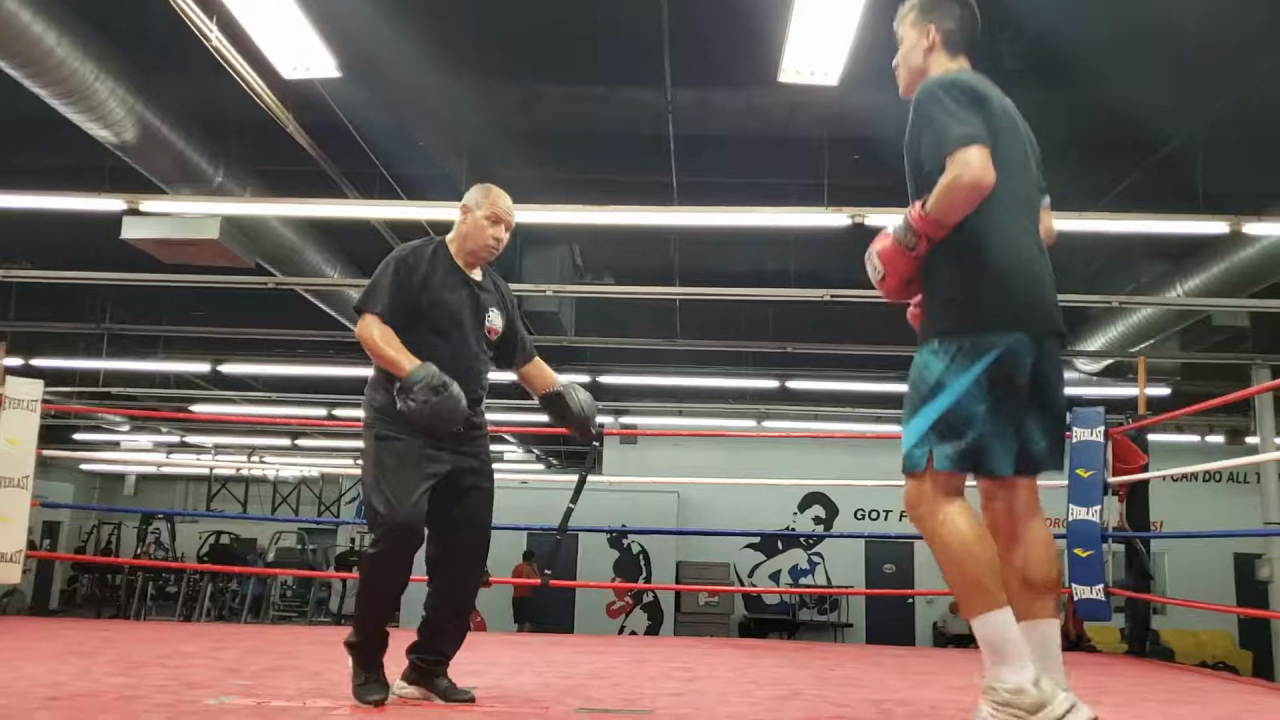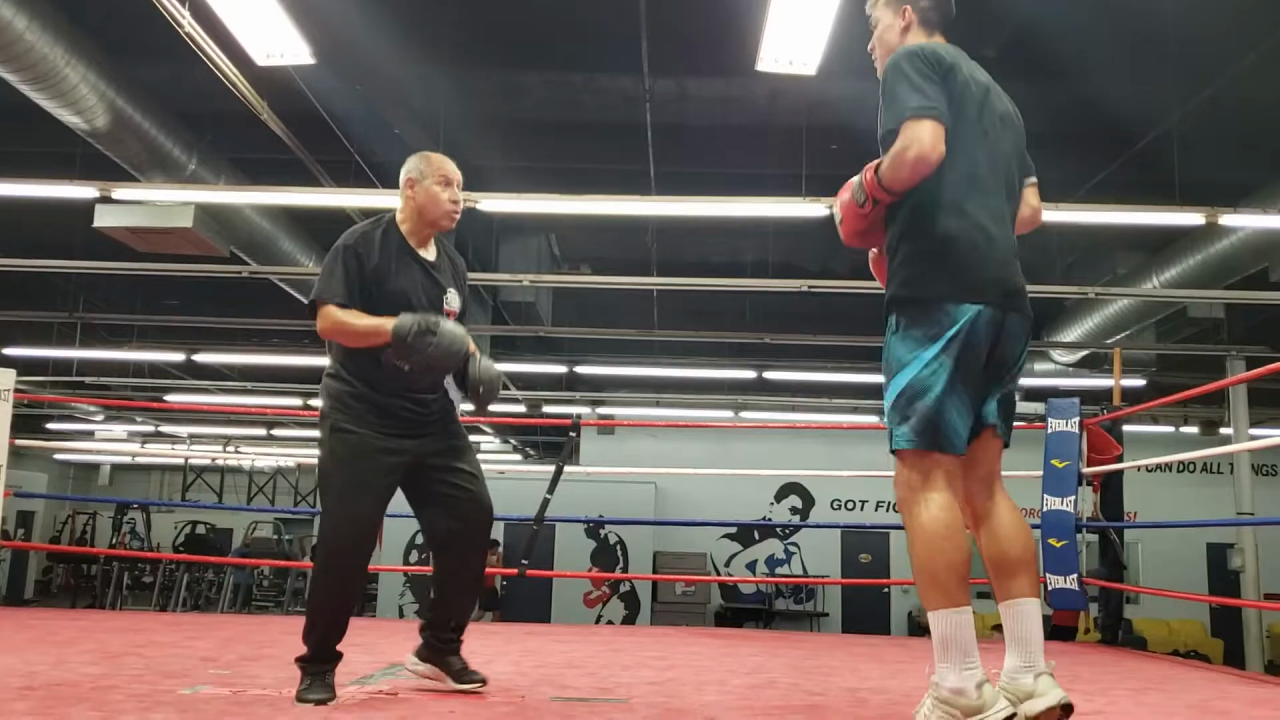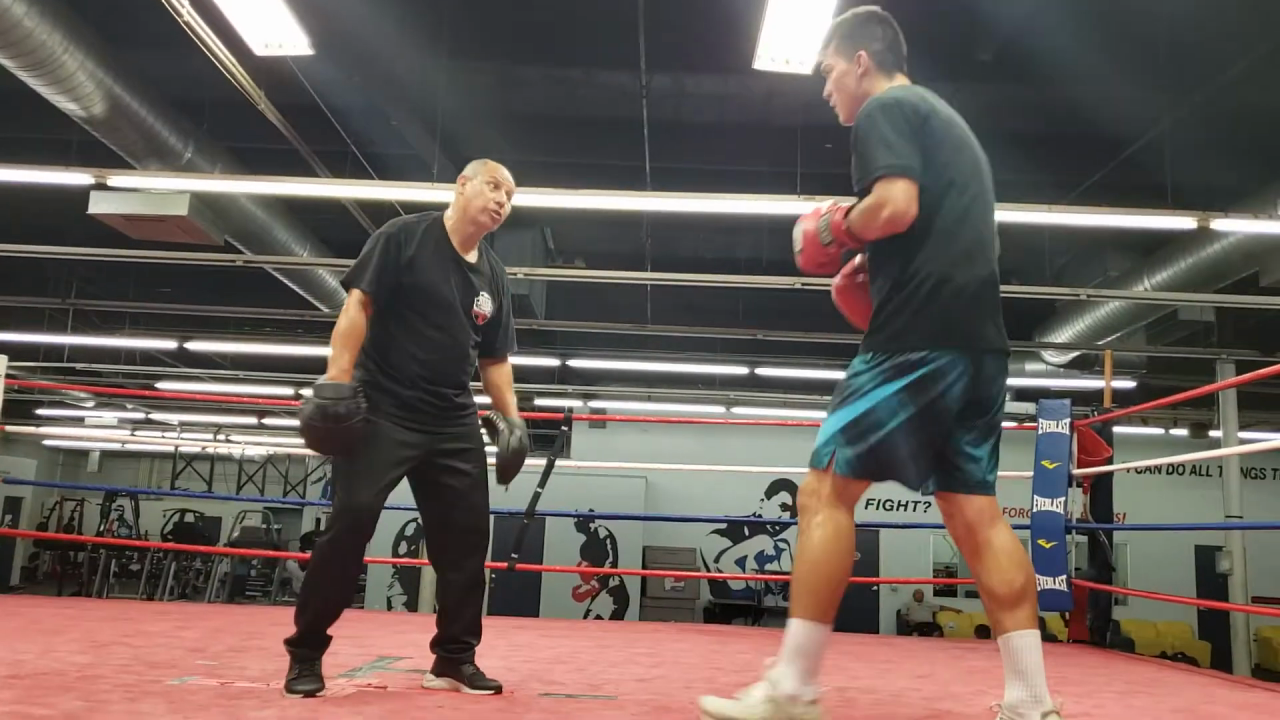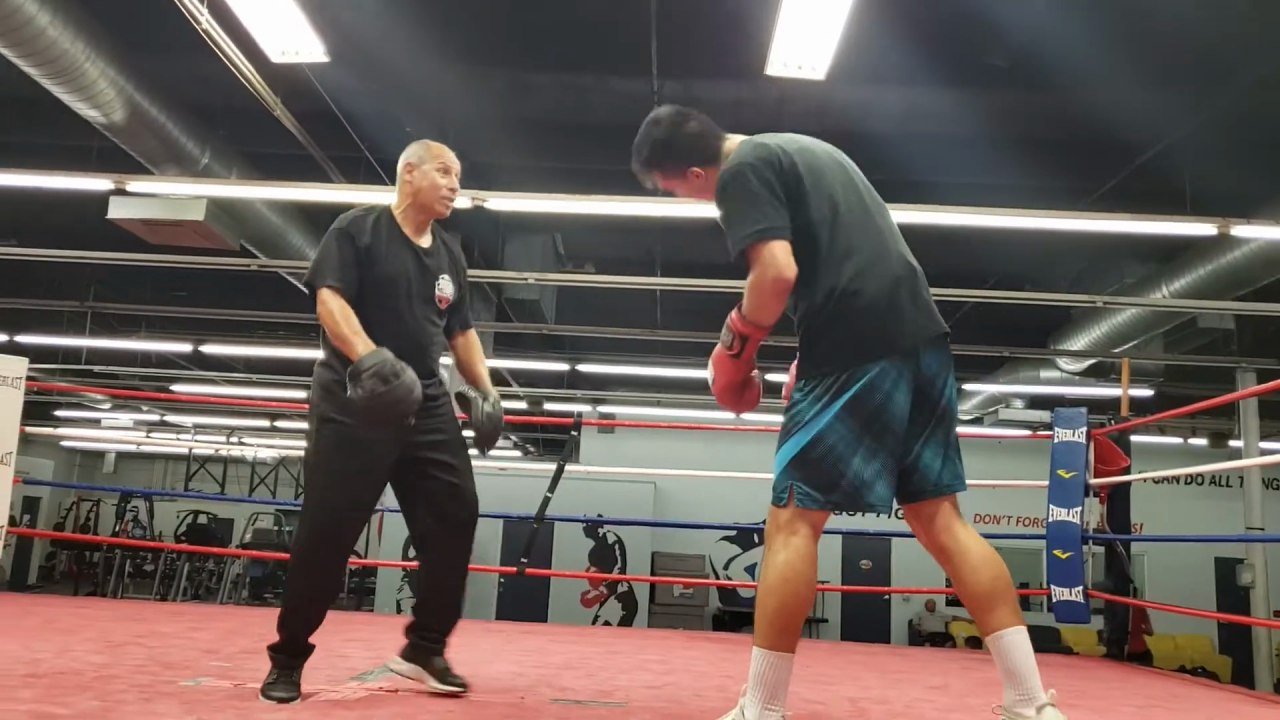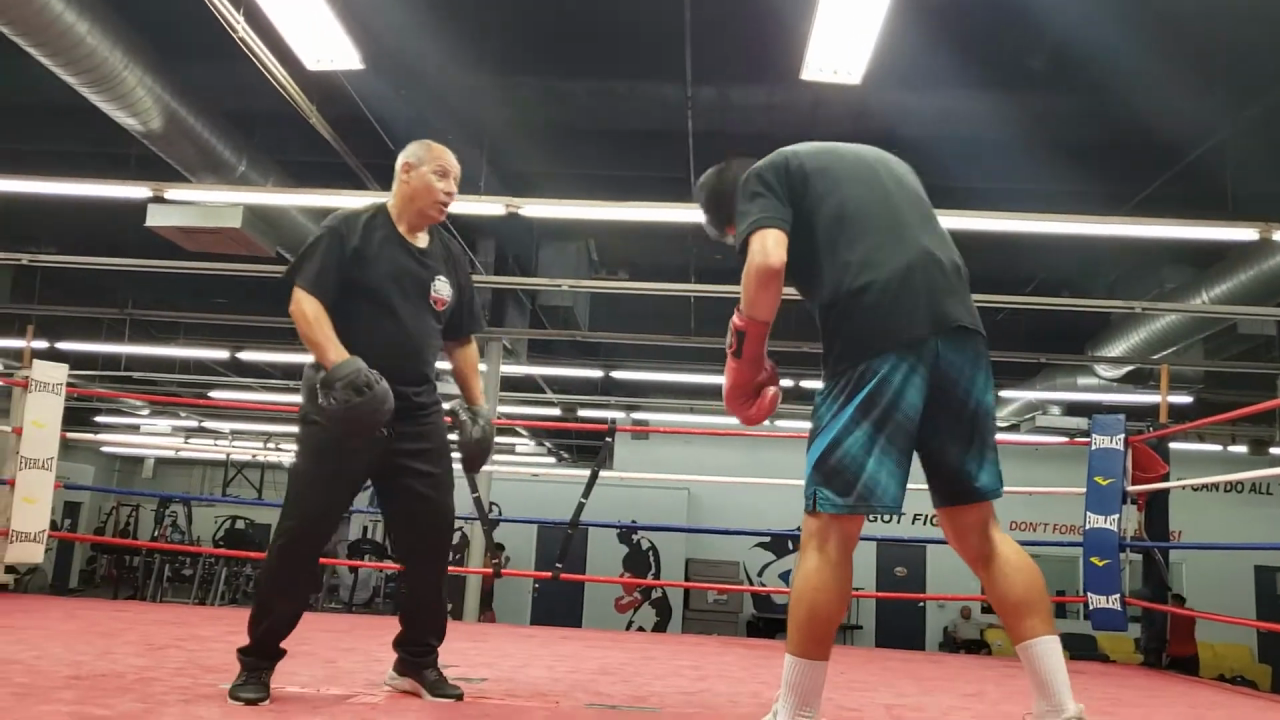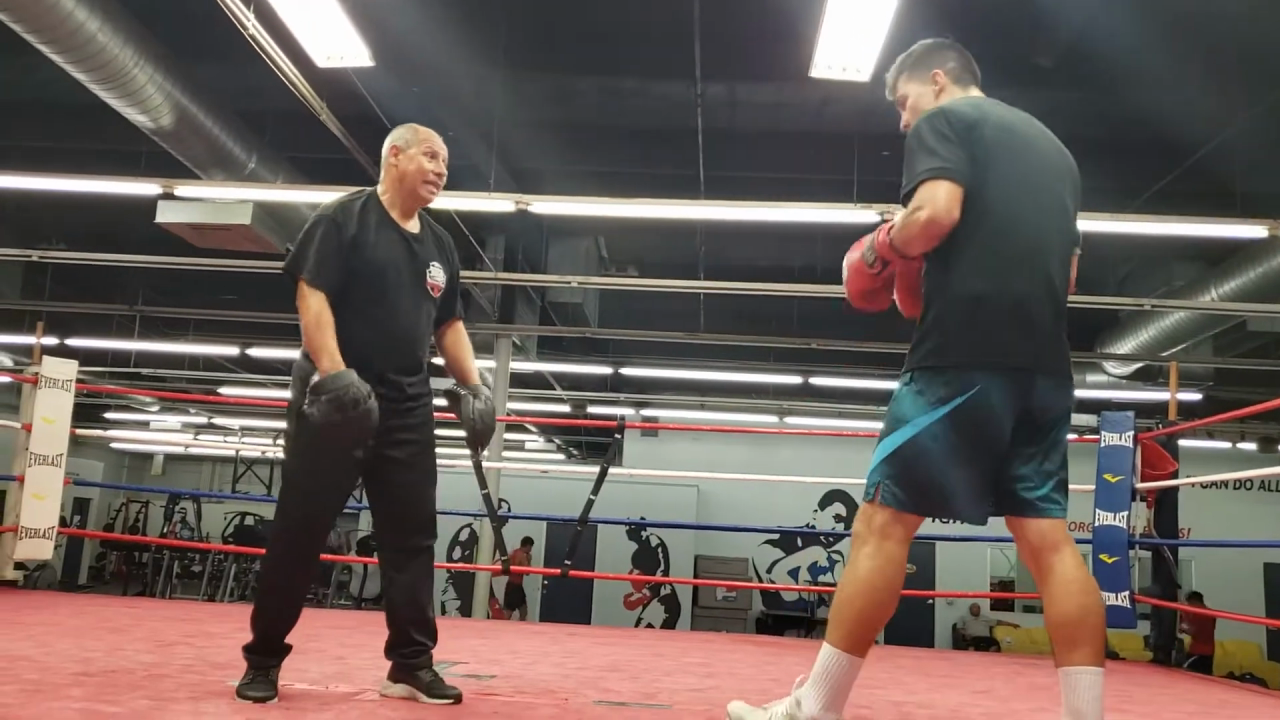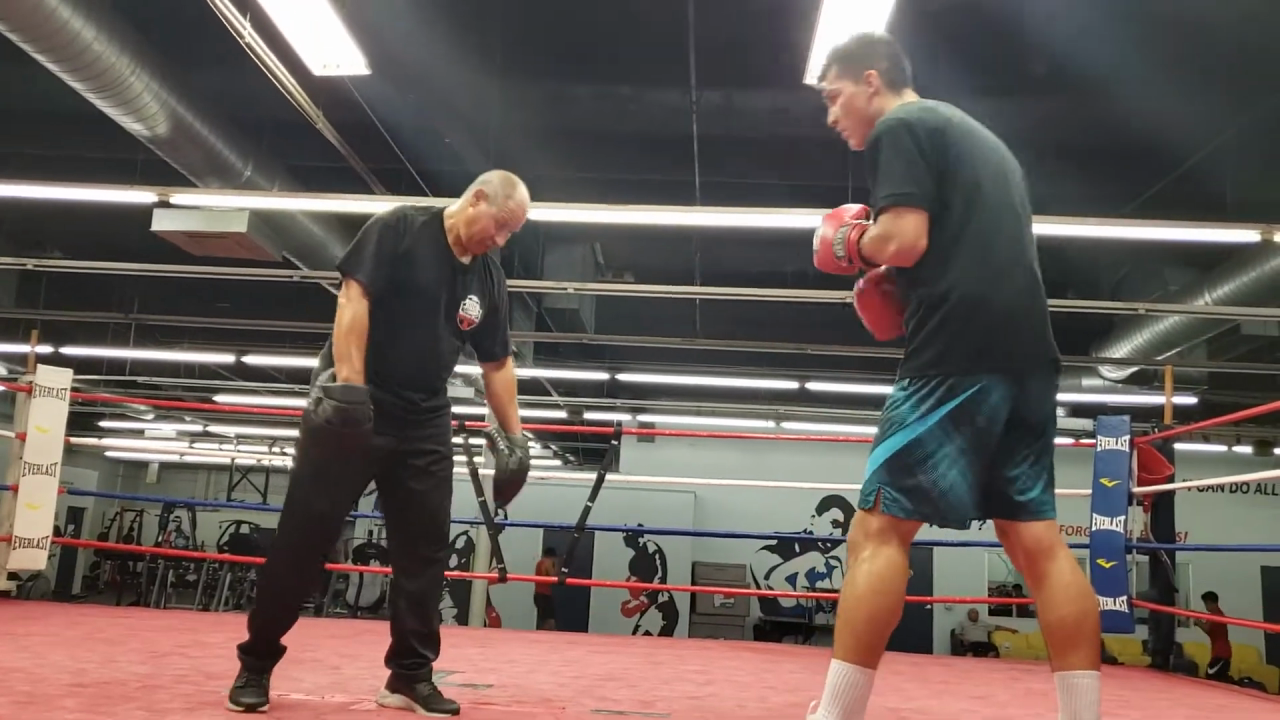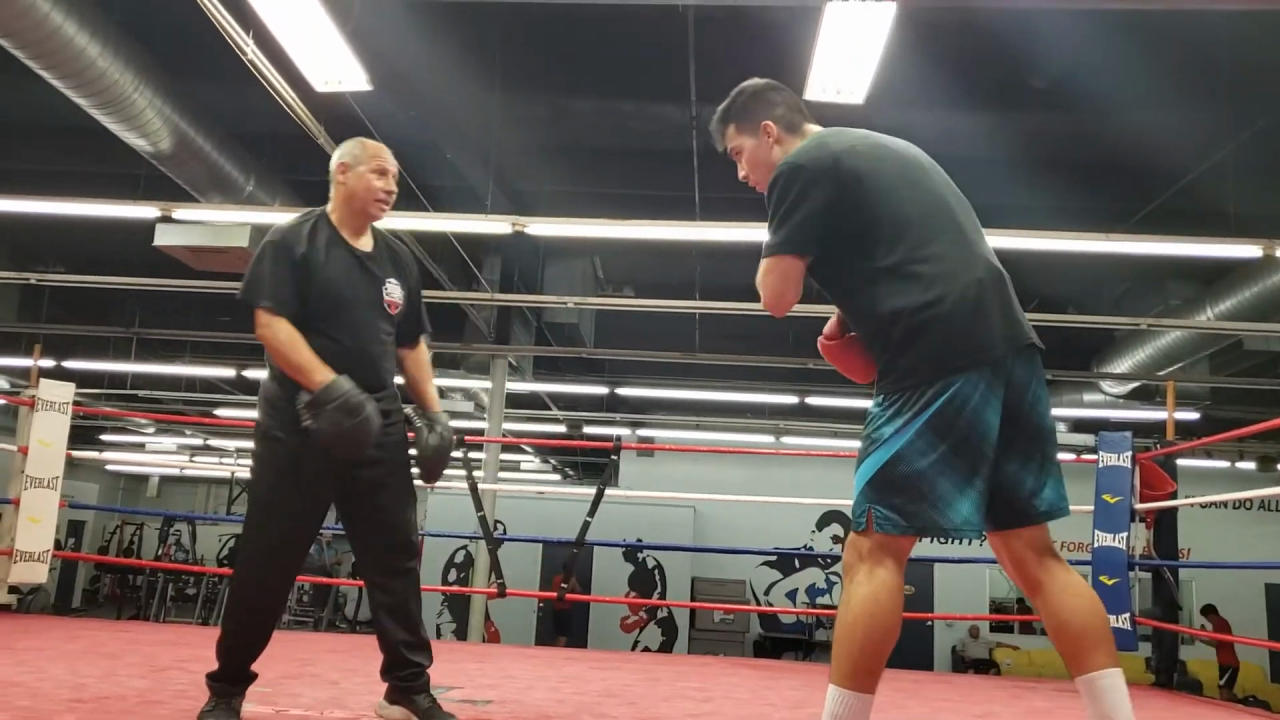
dt=0.5s
person 1, frame 1
left shoulder: (942, 93)
right shoulder: (1002, 106)
left elbow: (972, 176)
left wrist: (910, 237)
left hip: (974, 324)
right hip: (1027, 320)
left knee: (931, 491)
right knee: (1010, 503)
person 1, frame 2
left shoulder: (916, 63)
right shoulder: (994, 92)
left elbow: (923, 147)
right elbow: (1029, 210)
left wrist: (868, 192)
left hip: (939, 295)
right hip: (1000, 297)
left knee: (920, 480)
right knee: (979, 480)
person 1, frame 3
left shoulder: (884, 110)
right shoulder: (952, 123)
left elbow: (896, 205)
left wrist: (831, 231)
left hip: (916, 340)
right hip: (976, 342)
left knee: (827, 490)
right knee: (974, 510)
person 1, frame 4
left shoulder: (744, 170)
right shoulder: (814, 153)
left elbow: (778, 271)
left wrist: (740, 344)
right wrist: (811, 360)
left hip: (853, 351)
right hip: (919, 339)
left knee: (794, 520)
right knee: (940, 519)
person 1, frame 5
left shoulder: (765, 175)
right shoulder: (883, 160)
left elbow: (768, 261)
left wrist: (746, 353)
left hip: (874, 344)
right hip: (956, 332)
left knee: (828, 530)
right knee: (975, 529)
person 1, frame 6
left shoulder: (945, 121)
right shoulder: (1055, 148)
left elbow: (936, 210)
left wrist: (878, 252)
left hip: (962, 356)
right hip: (1042, 363)
left knee: (884, 522)
right knee: (1048, 540)
person 1, frame 7
left shoulder: (900, 126)
right shoulder: (979, 138)
left elbow: (905, 241)
left wrist: (852, 245)
right wrist: (896, 284)
left hip: (958, 357)
right hip: (1025, 357)
left knee: (880, 529)
right knee: (1037, 543)
person 1, frame 8
left shoulder: (804, 166)
right shoulder: (893, 150)
left elbow: (777, 295)
left wrist: (775, 256)
left hip: (937, 365)
right hip: (1005, 350)
left knee: (874, 550)
right knee: (1030, 552)
person 2, frame 1
left shoulder: (496, 292)
right shoulder: (412, 262)
left elbow: (523, 360)
right elbow: (369, 326)
left wrist: (560, 393)
right wrist: (414, 372)
left hip: (465, 437)
right hip: (402, 427)
left knee: (465, 553)
right knee: (399, 526)
left ankle: (427, 667)
right ankle: (367, 652)
person 2, frame 2
left shoulder: (452, 264)
right shoulder: (362, 244)
right elbow: (329, 319)
left wrist: (473, 362)
right wrist: (397, 329)
left hip: (433, 421)
right hip: (361, 420)
left knee: (470, 522)
right knee: (346, 540)
left ankle: (440, 648)
right ankle: (318, 664)
person 2, frame 3
left shoulder: (493, 275)
right shoulder: (404, 237)
left elbow: (494, 356)
right elbow: (357, 305)
left wrist: (510, 419)
right wrist: (337, 380)
left hip: (453, 421)
right hip: (382, 410)
left knee: (466, 534)
right knee: (351, 520)
left ankle: (454, 658)
right ankle: (307, 650)
person 2, frame 4
left shoulder: (448, 253)
right shoulder: (357, 230)
left elbow: (460, 330)
right elbow: (329, 299)
left wrist: (483, 389)
right wrist: (369, 356)
left hip: (426, 408)
right hip: (352, 404)
left knee: (454, 520)
right knee: (328, 528)
left ankle: (425, 648)
right ankle: (288, 658)
person 2, frame 5
left shoulder: (450, 256)
right shoulder: (348, 231)
left elbow: (461, 339)
right elbow: (304, 301)
left wrist: (476, 409)
right wrist: (341, 364)
left hip: (416, 415)
right hip: (344, 406)
left knee: (431, 538)
right knee: (303, 530)
left ankle: (416, 661)
right ankle: (258, 659)
person 2, frame 6
left shoulder: (439, 244)
right shoulder: (343, 217)
left elbow: (448, 323)
right elbow: (312, 295)
left wrist: (473, 386)
right wrist: (334, 374)
left hip: (408, 409)
right hip: (338, 404)
left knee: (412, 535)
right knee: (299, 529)
left ankle: (411, 665)
right ankle: (263, 659)
person 2, frame 7
left shoulder: (489, 277)
right shoulder: (398, 230)
left elbow: (497, 361)
right elbow: (355, 299)
left wrist: (512, 437)
right wrist: (347, 384)
left hip: (424, 424)
right hip: (356, 410)
left knee: (425, 546)
right knee: (305, 534)
left ankle: (410, 675)
right ankle: (256, 662)
person 2, frame 8
left shoulder: (397, 259)
right shoulder: (293, 242)
left elbow: (410, 343)
right elbow: (270, 323)
left wrist: (432, 414)
right wrist: (328, 386)
left hip: (378, 433)
right hip: (304, 430)
left knee: (396, 559)
right knee: (268, 559)
